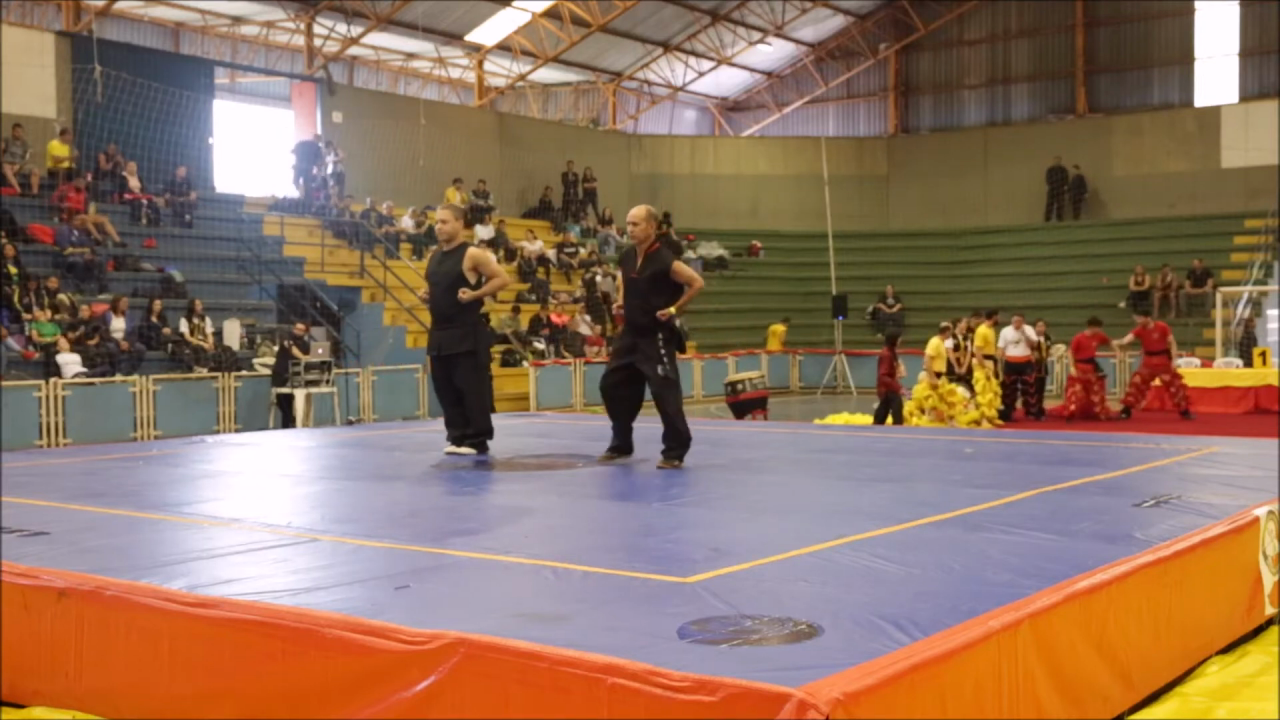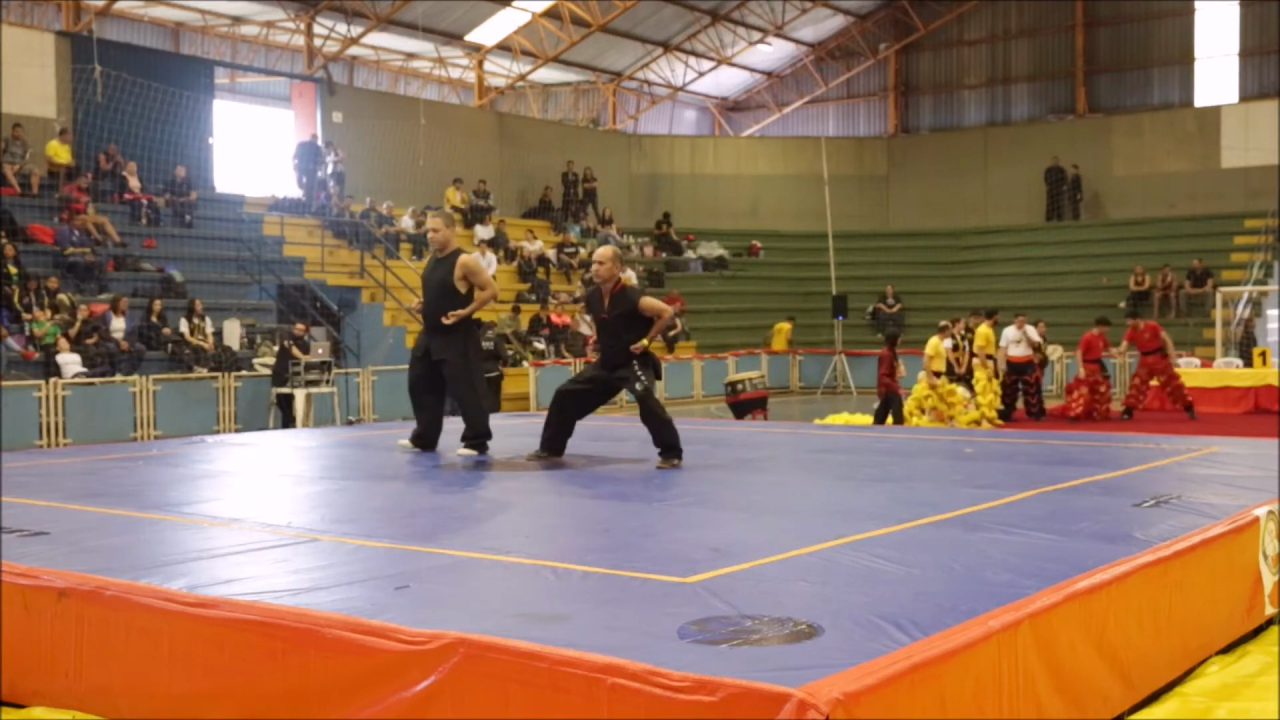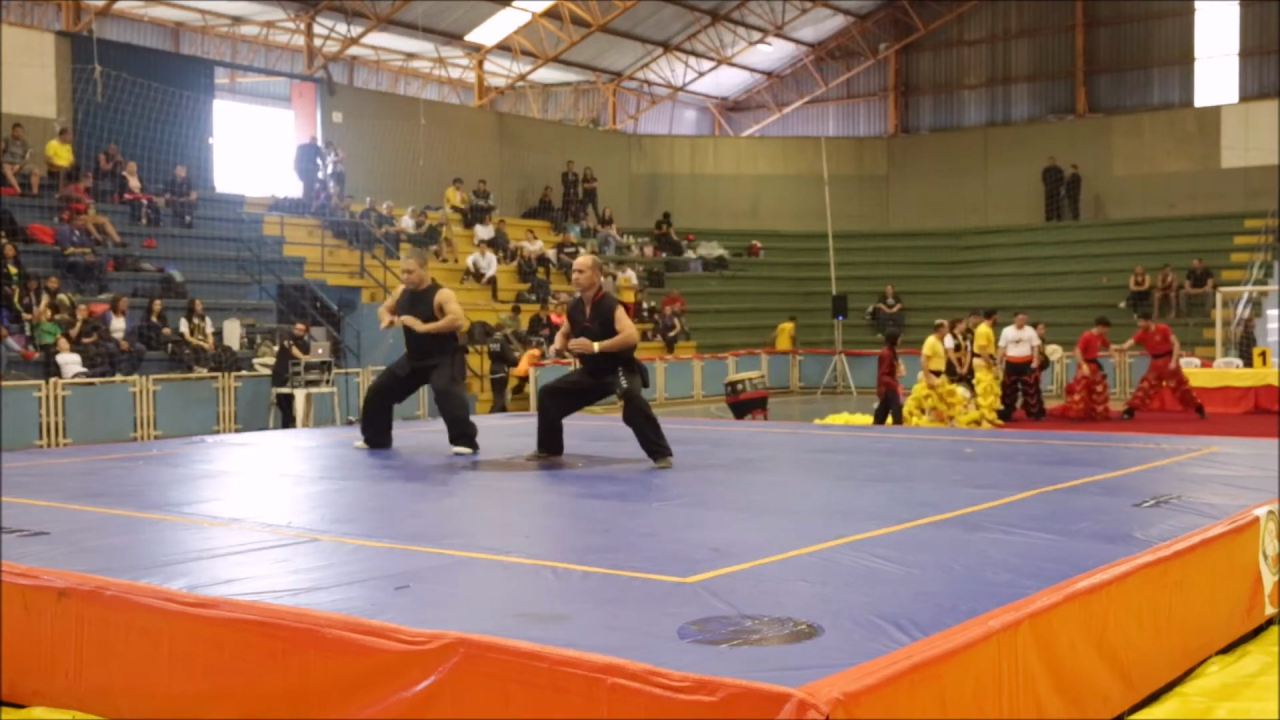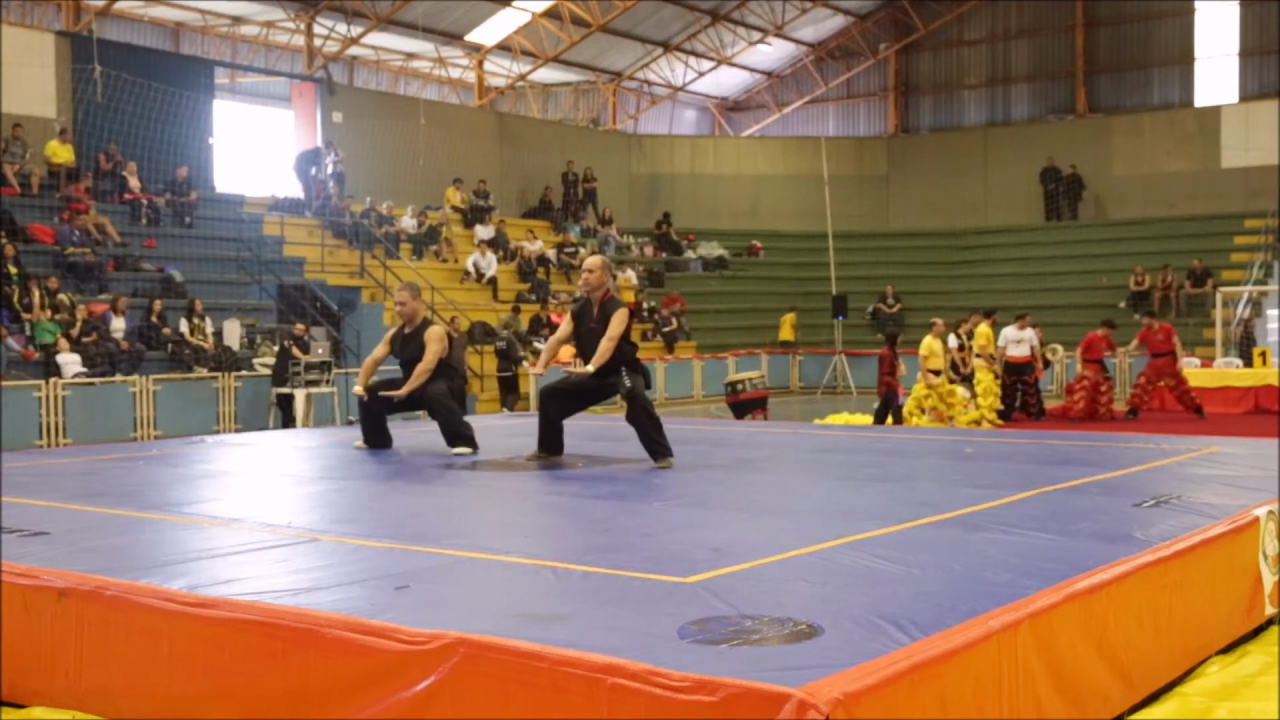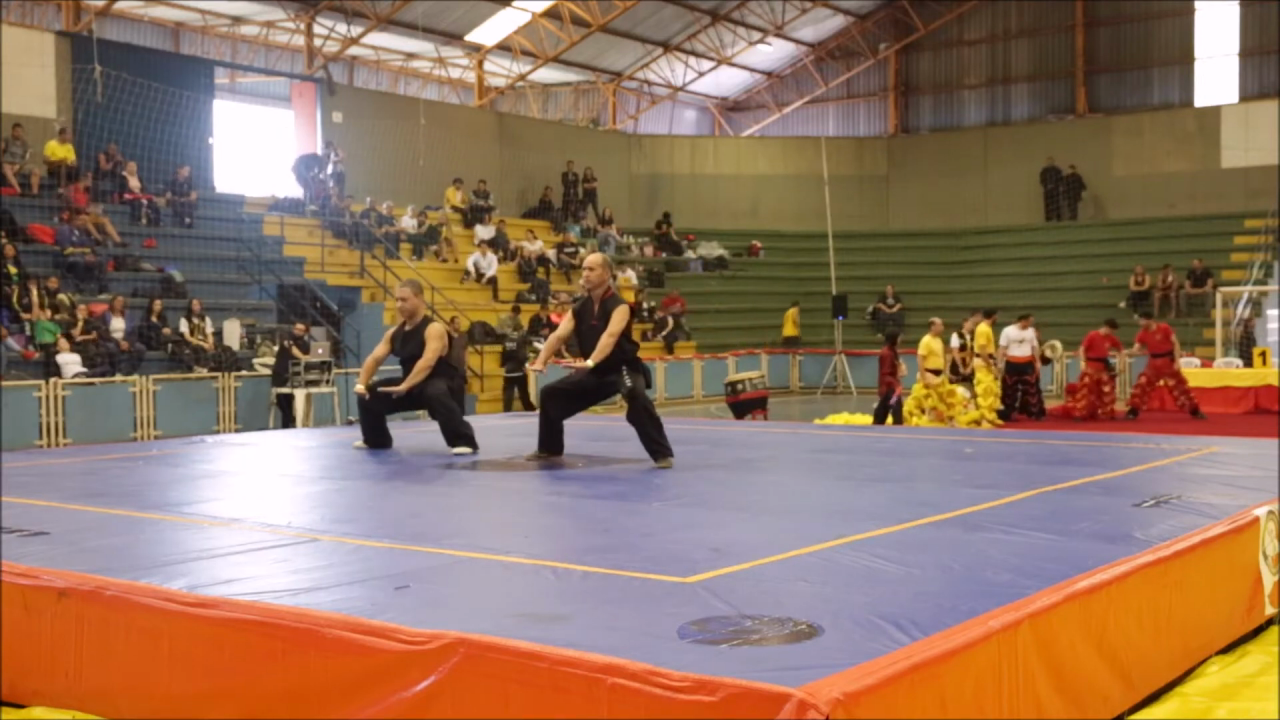
dt=0.3s
person 1, frame 1
left shoulder: (667, 261)
right shoulder: (625, 258)
left elbow: (696, 283)
left wrist: (674, 309)
right wrist: (621, 301)
left hip: (657, 337)
right hip: (631, 335)
left knee: (665, 394)
right knee: (611, 386)
left ankle: (674, 452)
right ankle: (621, 444)
person 1, frame 2
left shoulder: (632, 298)
right shoulder: (592, 296)
left elbow: (667, 312)
left wrist: (646, 341)
right wrist: (598, 336)
left hip: (633, 363)
right hip: (606, 363)
left knee: (646, 400)
right knee: (566, 395)
left ankle: (671, 453)
right ankle: (551, 447)
person 1, frame 3
left shoulder: (611, 306)
right shoulder: (574, 308)
left elbow: (632, 337)
right elbow: (563, 332)
left wrist: (595, 346)
right wrist: (558, 344)
left hip: (619, 369)
right hip: (590, 371)
left knee: (632, 399)
right knee: (548, 393)
left ankle: (661, 453)
right ankle: (549, 447)
person 1, frame 4
left shoulder: (618, 309)
right shoulder: (578, 311)
left elbow: (609, 341)
right elbow: (557, 338)
left wrist: (589, 368)
right wrist: (541, 364)
left hip: (622, 370)
right hip: (592, 375)
left knee: (636, 398)
right knee: (549, 394)
left ankle: (662, 454)
right ankle: (549, 448)
person 1, frame 5
left shoulder: (619, 306)
right shoulder: (579, 309)
left elbow: (610, 337)
right elbow: (559, 335)
left wrist: (590, 362)
right wrist: (541, 361)
left hip: (623, 368)
right hip: (594, 372)
left knee: (637, 398)
right knee: (550, 394)
left ankle: (662, 454)
right ankle: (550, 448)
person 2, frame 1
left shoulder: (472, 254)
right shoulder: (434, 257)
left elbow: (502, 279)
left wrist: (475, 295)
right wrist: (427, 295)
left hip: (467, 334)
right hip: (440, 333)
left knee: (472, 388)
right knee: (446, 390)
left ankle: (477, 441)
right ankle: (457, 438)
person 2, frame 2
left shoulder: (464, 261)
right shoulder: (432, 261)
left elbow: (491, 290)
left wrist: (466, 312)
right wrist: (422, 305)
left hip: (458, 339)
right hip: (430, 337)
left knee: (467, 390)
right knee: (420, 386)
left ankle: (477, 441)
right ankle: (424, 438)
person 2, frame 3
left shoulder: (442, 295)
right shoulder: (402, 292)
left elbow: (459, 320)
right elbow: (385, 308)
left wrist: (424, 327)
right wrist: (387, 318)
left hip: (444, 358)
right hip: (415, 356)
left knee: (445, 389)
right knee: (378, 390)
left ankle: (465, 440)
right ankle: (376, 438)
person 2, frame 4
left shoulder: (434, 332)
right shoulder: (394, 335)
left elbow: (428, 365)
right elbow: (373, 360)
left wrist: (405, 391)
right wrist: (360, 385)
left hip: (441, 384)
right hip: (411, 386)
left knee: (436, 394)
right knee: (369, 395)
left ankle: (464, 442)
right ankle: (376, 439)
person 2, frame 5
left shoulder: (434, 329)
right shoulder: (394, 333)
left elbow: (428, 362)
right elbow: (374, 358)
left wrist: (404, 387)
right wrist: (361, 384)
left hip: (440, 383)
right hip: (411, 386)
left knee: (436, 395)
right knee: (368, 396)
left ankle: (464, 441)
right ankle: (376, 439)
